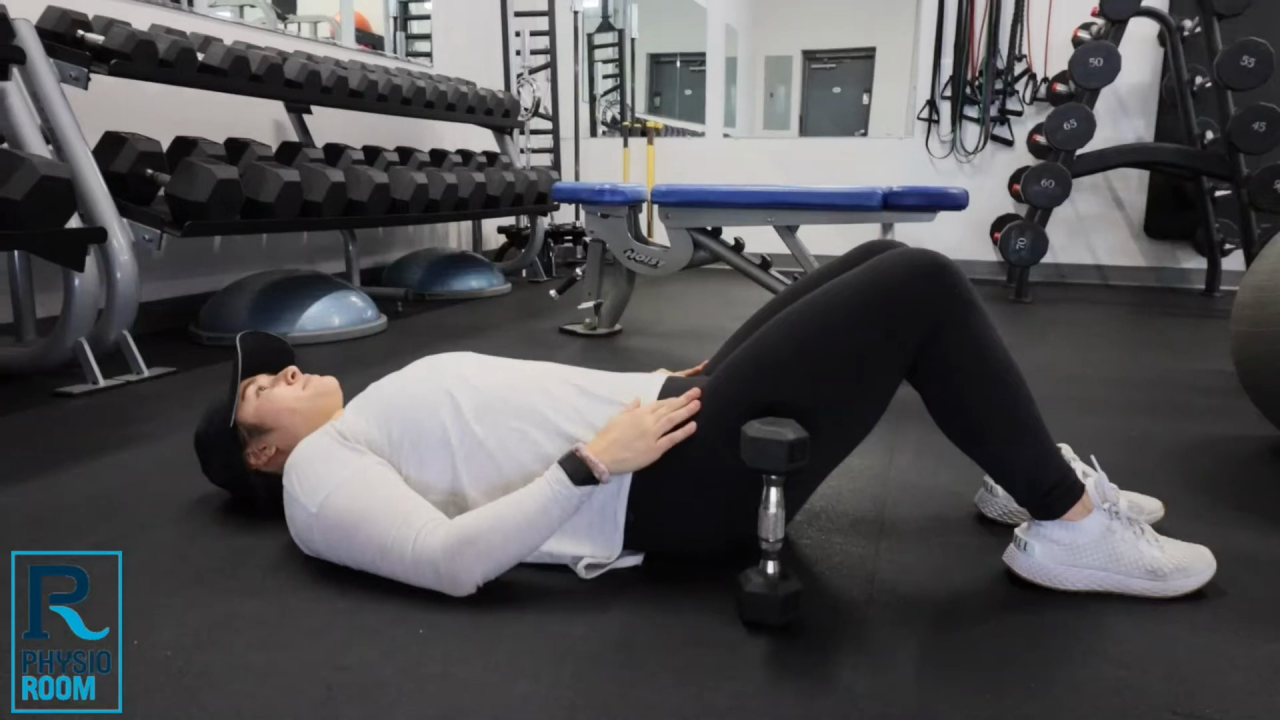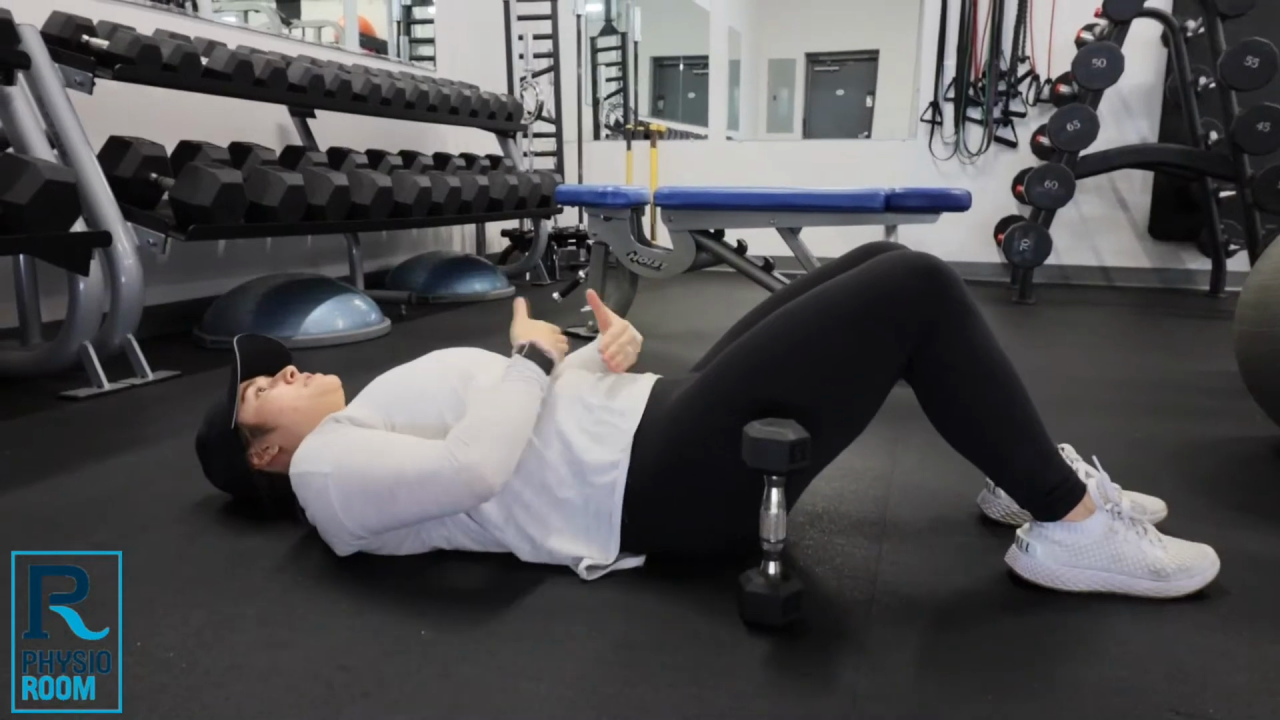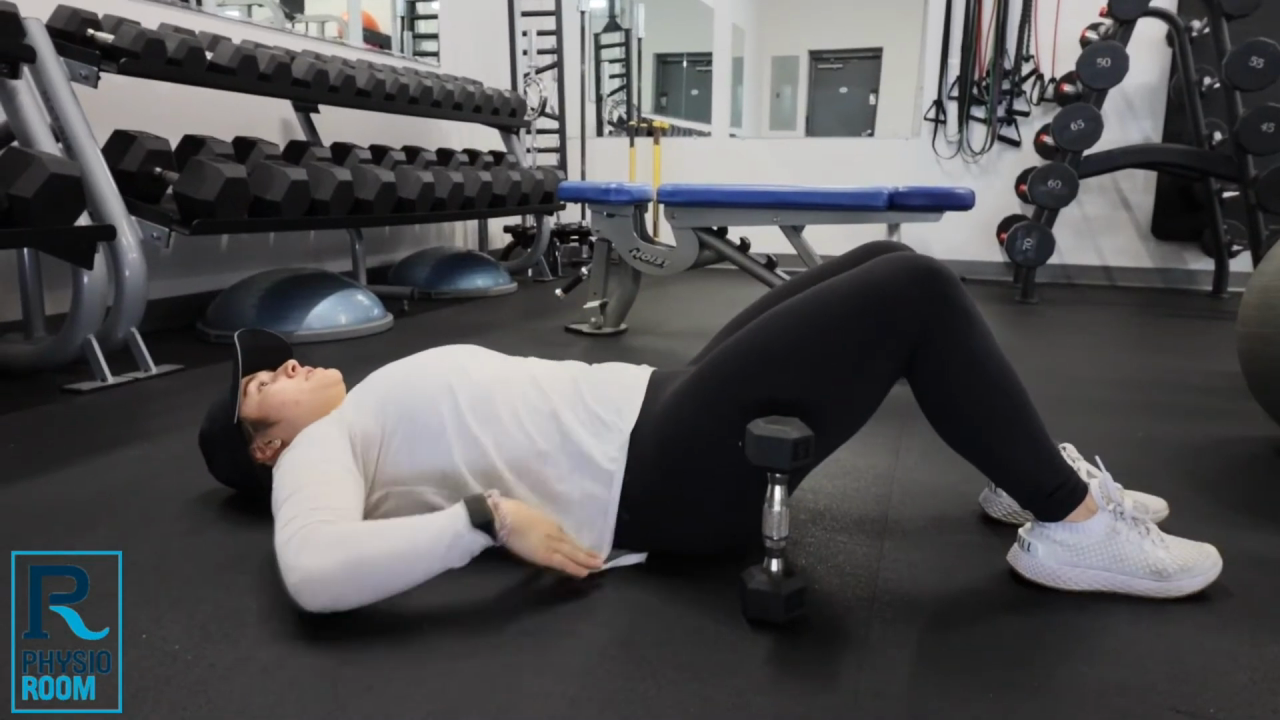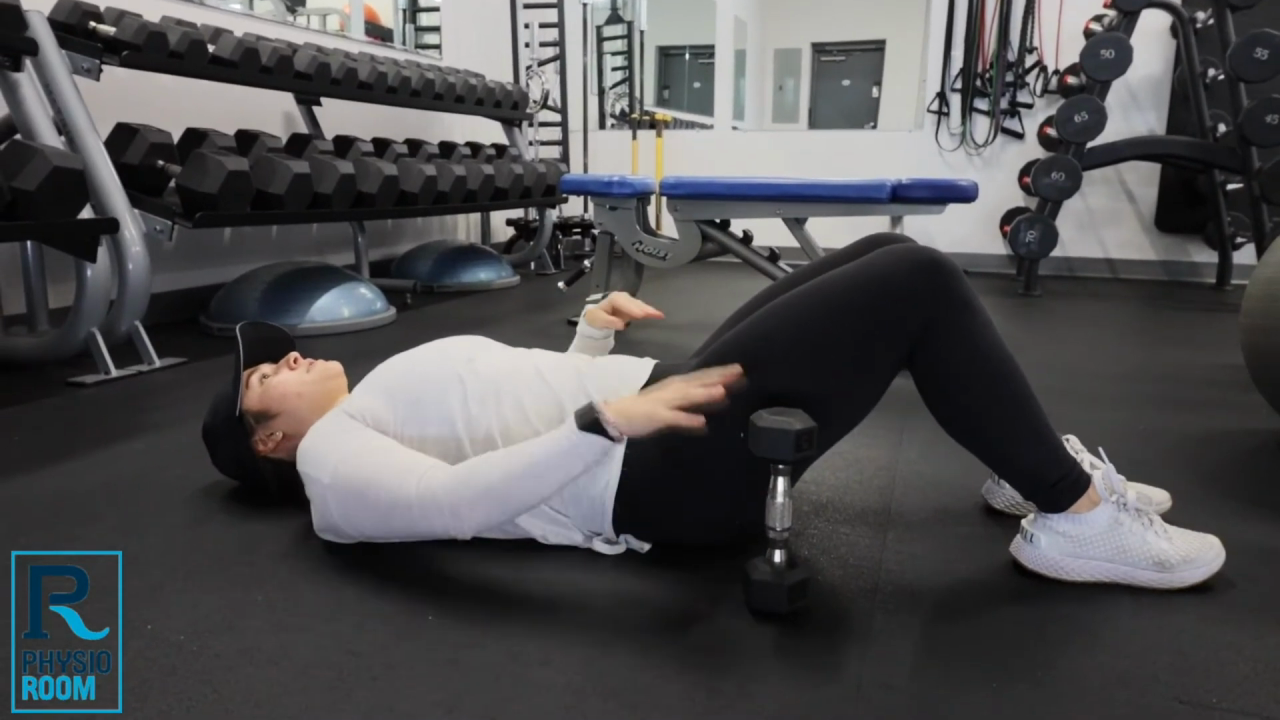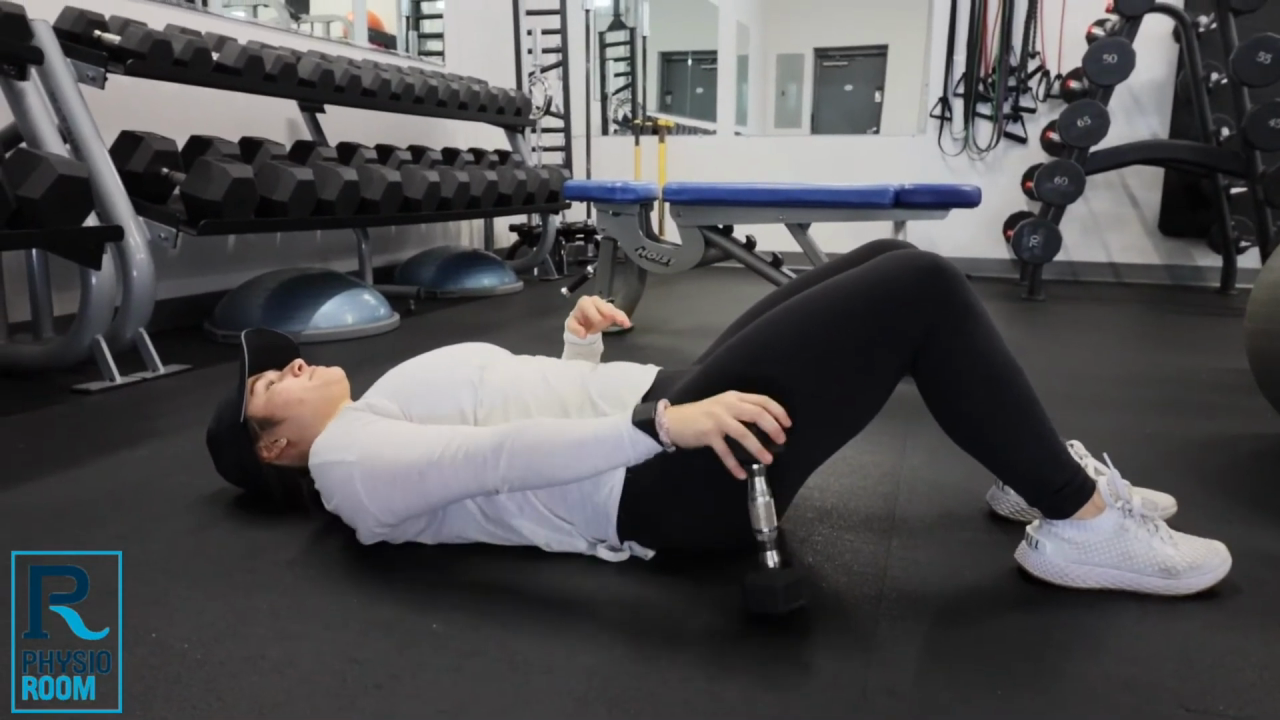
dt=1s
person 1, frame 1
left shoulder: (373, 425)
right shoulder: (320, 477)
right elbow: (452, 560)
left wrist: (661, 382)
right wrist: (593, 466)
left hip: (656, 419)
right hip: (677, 491)
left knee: (889, 263)
right knee: (922, 290)
left ankle: (1029, 477)
right ankle: (1067, 526)
person 1, frame 2
left shoulder: (367, 420)
right shoulder: (330, 471)
right elbow: (476, 468)
left wrist: (610, 347)
right wrist: (530, 356)
left hip: (656, 421)
right hip: (669, 487)
left knee: (888, 267)
right knee: (915, 290)
left ankle: (1032, 477)
right ankle: (1069, 525)
person 1, frame 3
left shoulder: (374, 416)
right shoulder: (320, 452)
right elbow: (318, 574)
right wrist: (486, 517)
left hip: (653, 409)
right hip: (669, 479)
left knee: (891, 268)
right knee: (916, 293)
left ankle: (1032, 475)
right ankle: (1071, 525)
person 1, frame 4
left shoulder: (380, 409)
right shoulder: (333, 458)
right elbow: (456, 501)
left wrist: (594, 331)
right wrist: (607, 419)
left hip: (652, 427)
right hip: (666, 478)
left knee: (893, 257)
right knee: (918, 287)
left ankle: (1035, 467)
right ankle: (1074, 517)
person 1, frame 5
left shoulder: (385, 413)
right shoulder: (350, 461)
right elbow: (503, 456)
left wrist: (576, 340)
right wrist: (664, 421)
left hip: (667, 412)
right hip: (669, 486)
left knee: (895, 262)
right knee: (922, 292)
left ankle: (1039, 471)
right ankle: (1079, 522)
